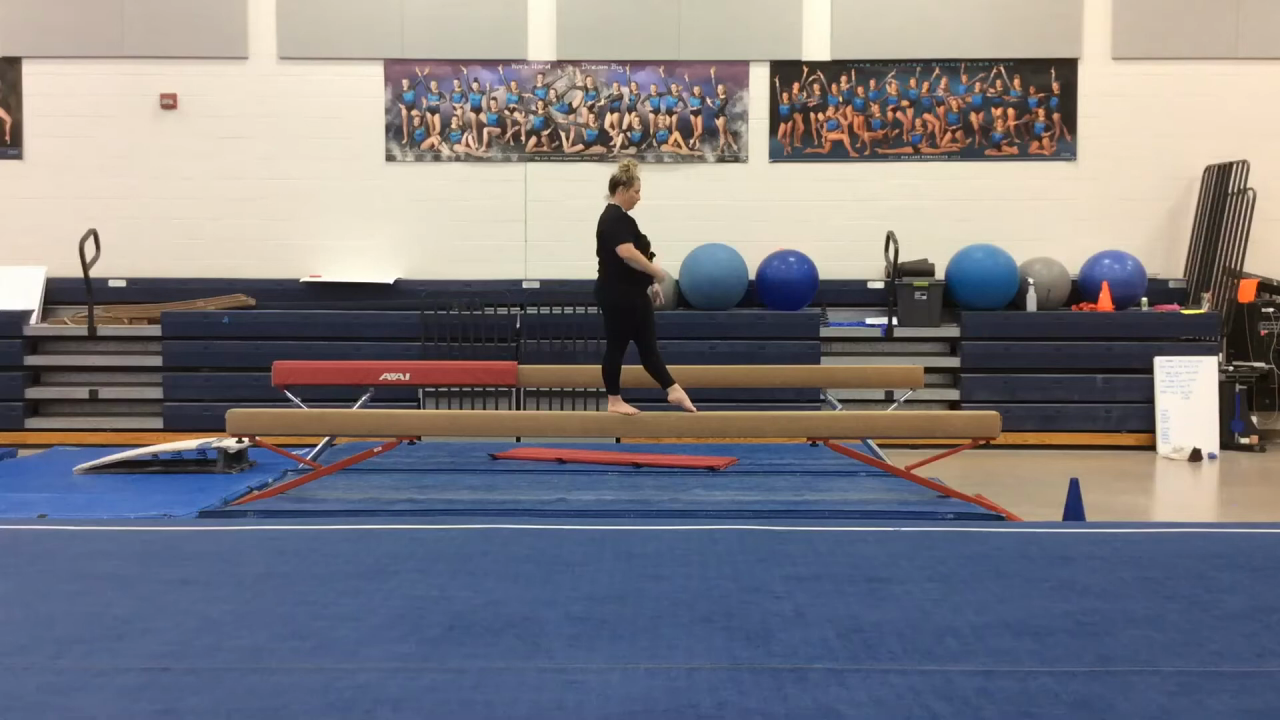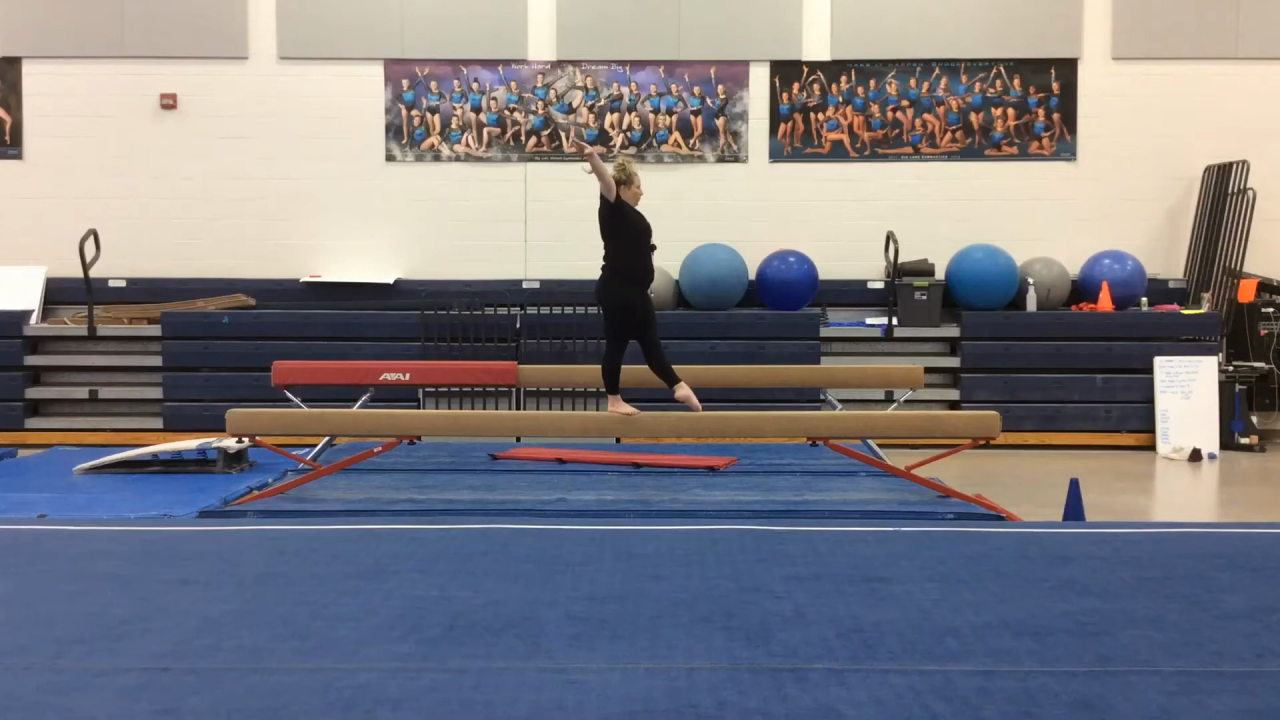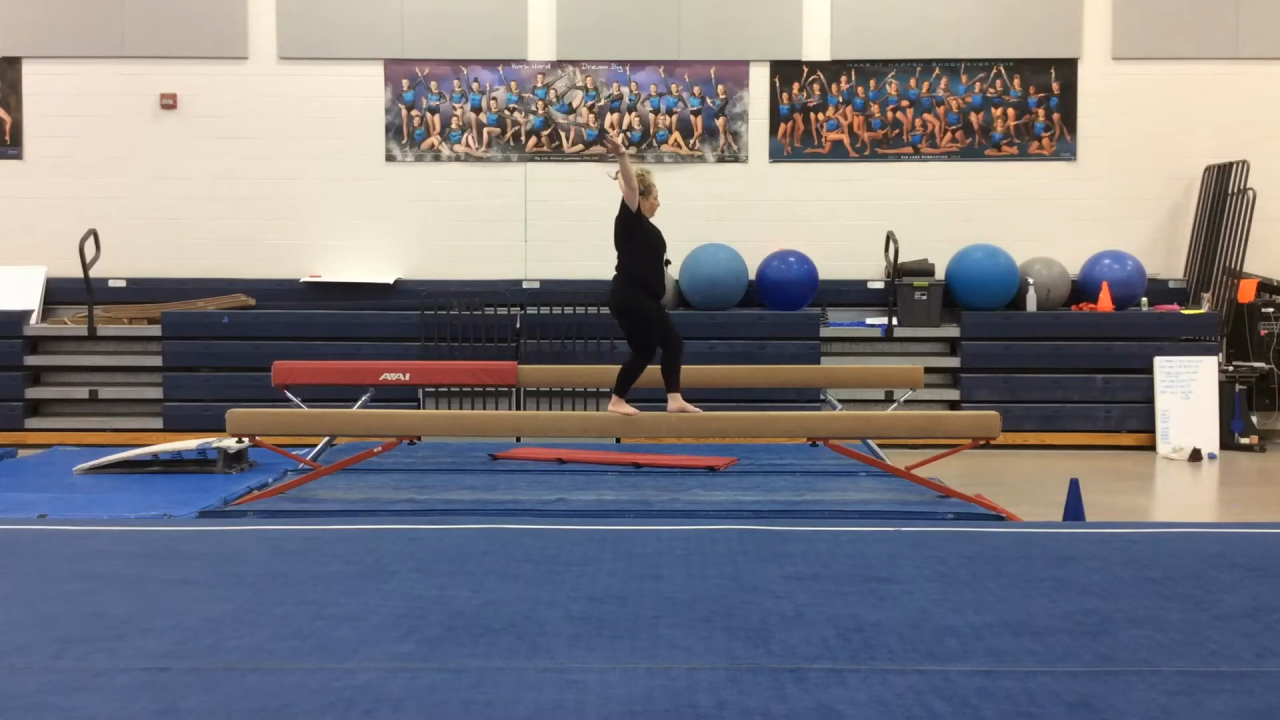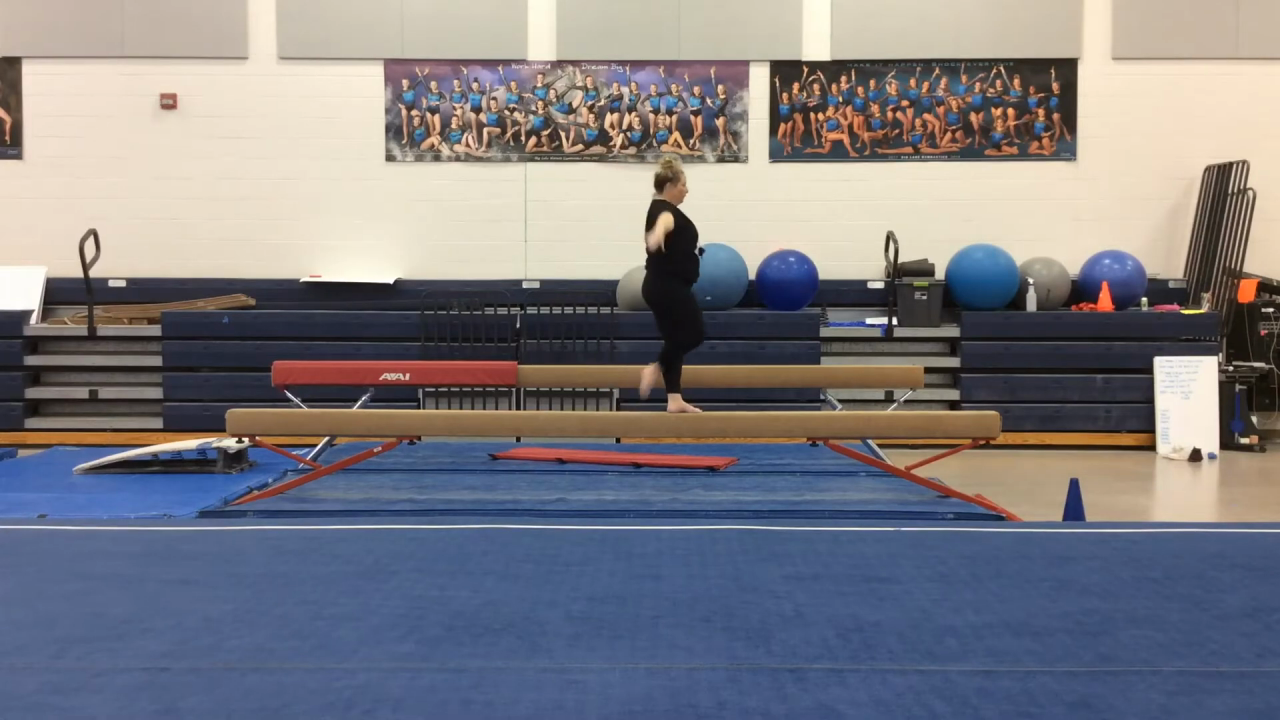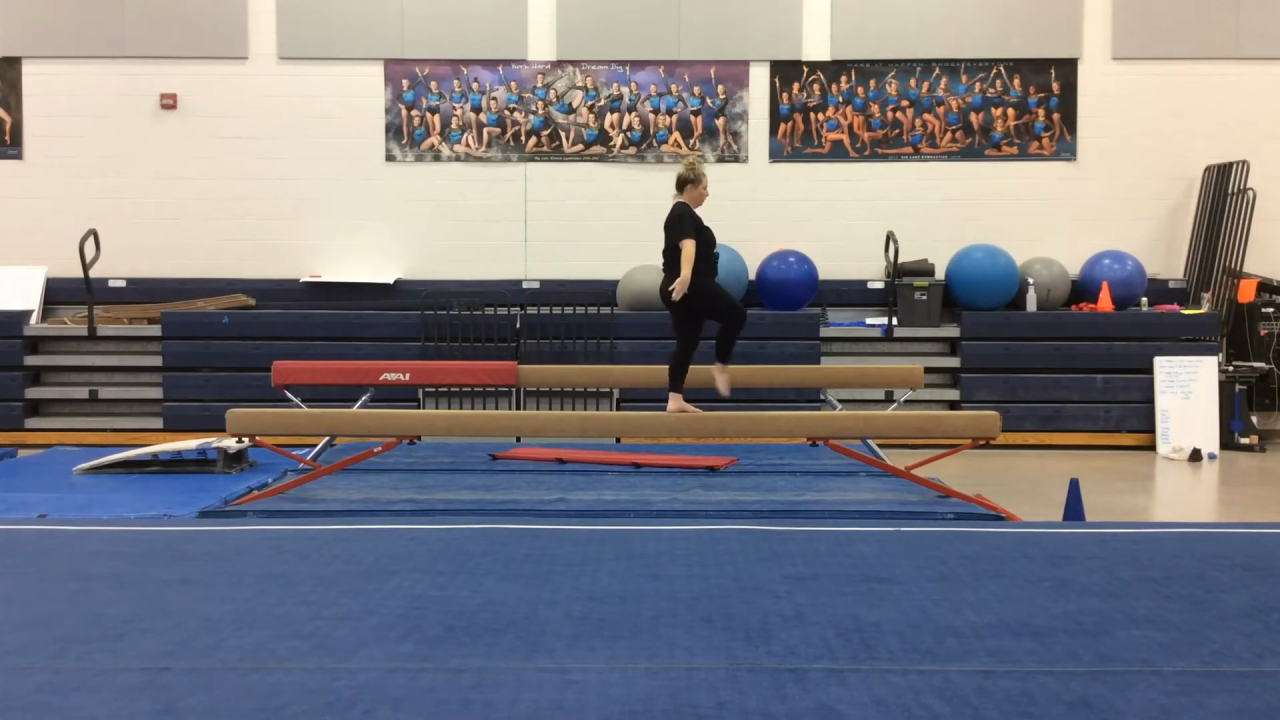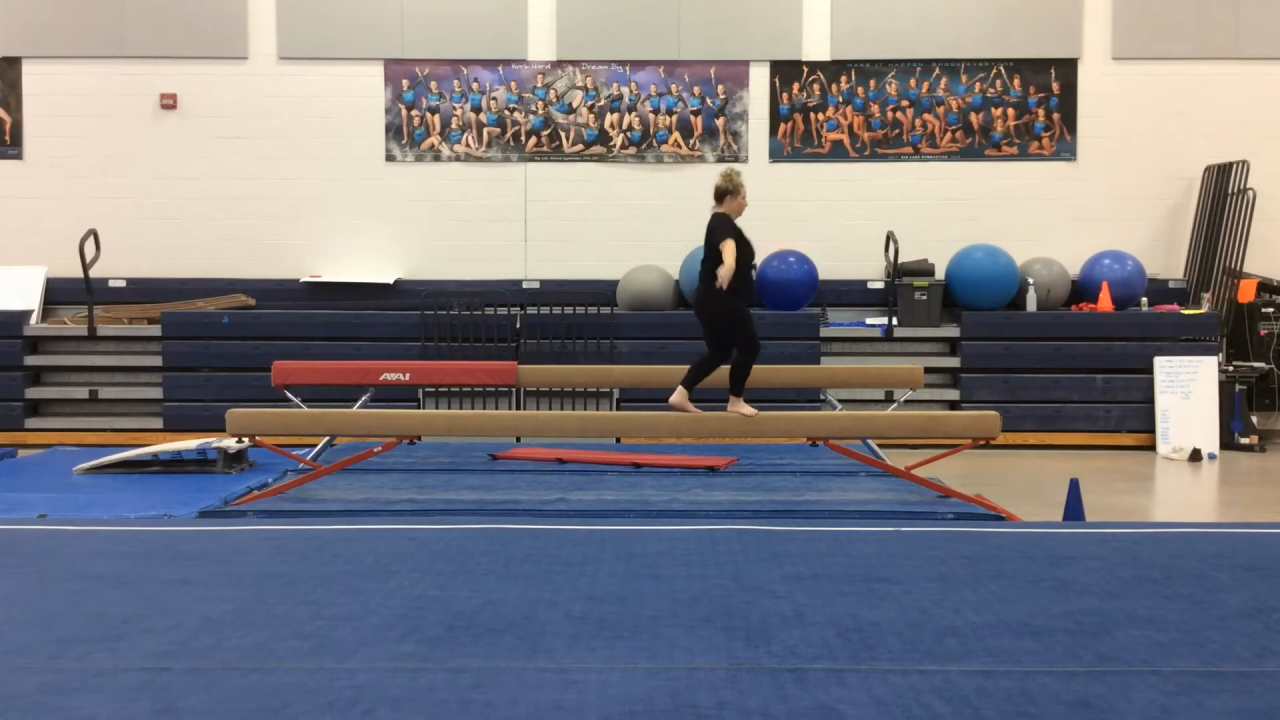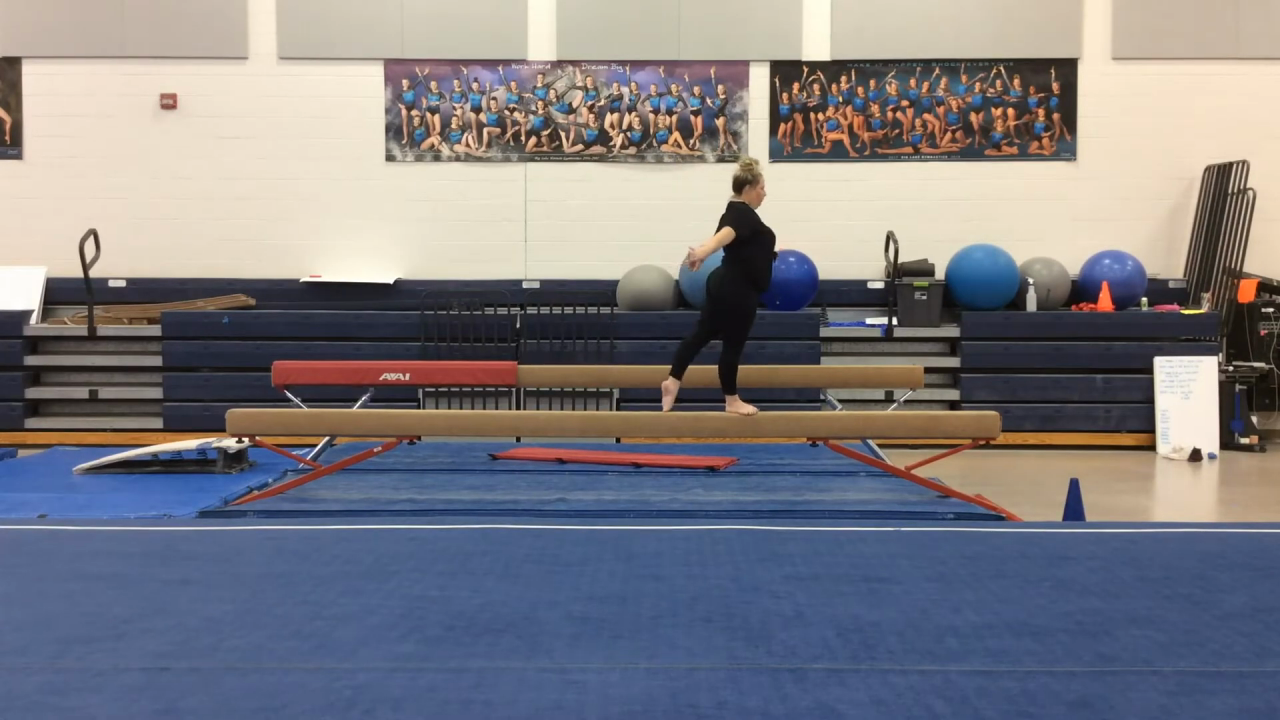
dt=0.7s
person 1, frame 1
left shoulder: (620, 217)
right shoulder: (614, 218)
right elbow: (626, 253)
left wrist: (650, 281)
right wrist: (656, 273)
left hip: (632, 295)
right hip: (616, 295)
left knee: (648, 346)
right knee: (617, 346)
left ankle: (674, 391)
right ankle: (614, 401)
person 1, frame 2
left shoulder: (627, 212)
right shoulder: (613, 209)
left elbow: (613, 181)
right elbow: (607, 182)
left wrist: (596, 163)
right wrist: (592, 157)
left hip: (636, 292)
right hip: (616, 292)
left knee: (651, 343)
right knee: (616, 345)
left ankle: (679, 388)
right ankle: (614, 401)
person 1, frame 3
left shoulder: (641, 224)
right shoulder: (629, 220)
left elbow: (630, 187)
right elbow: (630, 188)
left wrist: (622, 172)
right wrist: (622, 157)
left hip: (644, 300)
right hip: (629, 299)
left knee: (673, 344)
right knee: (644, 351)
left ankle: (675, 401)
right ankle: (617, 401)
person 1, frame 4
left shoulder: (666, 210)
right shoulder: (662, 208)
right elbow: (665, 220)
right wrist: (658, 233)
left hip: (668, 286)
right hip: (666, 286)
left knee: (679, 338)
right knee: (694, 335)
left ankle: (675, 400)
right ankle: (656, 369)
person 1, frame 5
left shoulder: (682, 213)
right shoulder: (683, 215)
right elbow: (688, 245)
right wrist: (685, 275)
left hip: (684, 288)
right hip: (689, 287)
left knee: (686, 343)
right knee: (736, 314)
left ankle: (675, 400)
right ankle: (721, 367)
person 1, frame 6
left shoulder: (720, 223)
right shoulder: (723, 223)
right elbow: (728, 245)
right wrist: (728, 266)
left hip: (711, 300)
right hip: (720, 302)
left knee: (718, 353)
right knee: (749, 347)
left ankle: (681, 395)
right ankle: (735, 401)
person 1, frame 7
left shoulder: (737, 212)
right shoulder: (743, 214)
left elbow: (722, 237)
right elbow: (725, 235)
left wrist: (700, 256)
right wrist: (702, 252)
left hip: (723, 284)
right hip: (738, 291)
left knee: (703, 332)
right knee: (733, 344)
left ankle: (672, 381)
right ankle: (732, 400)
